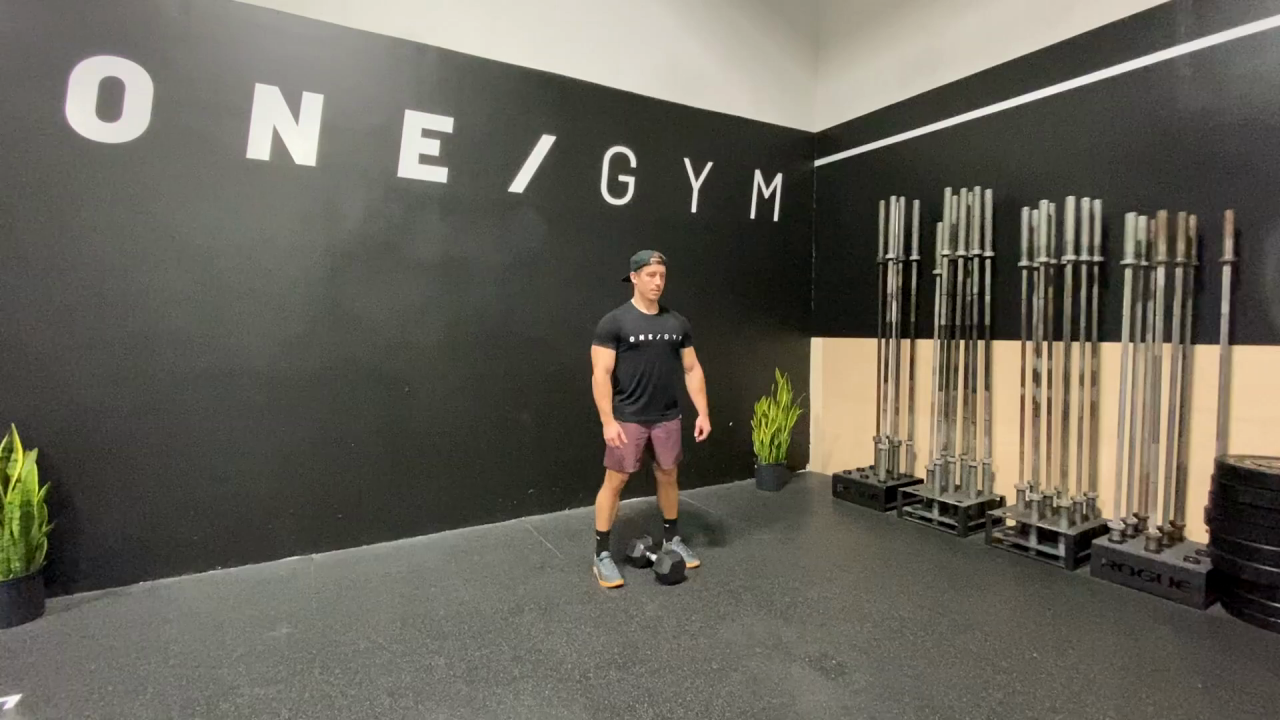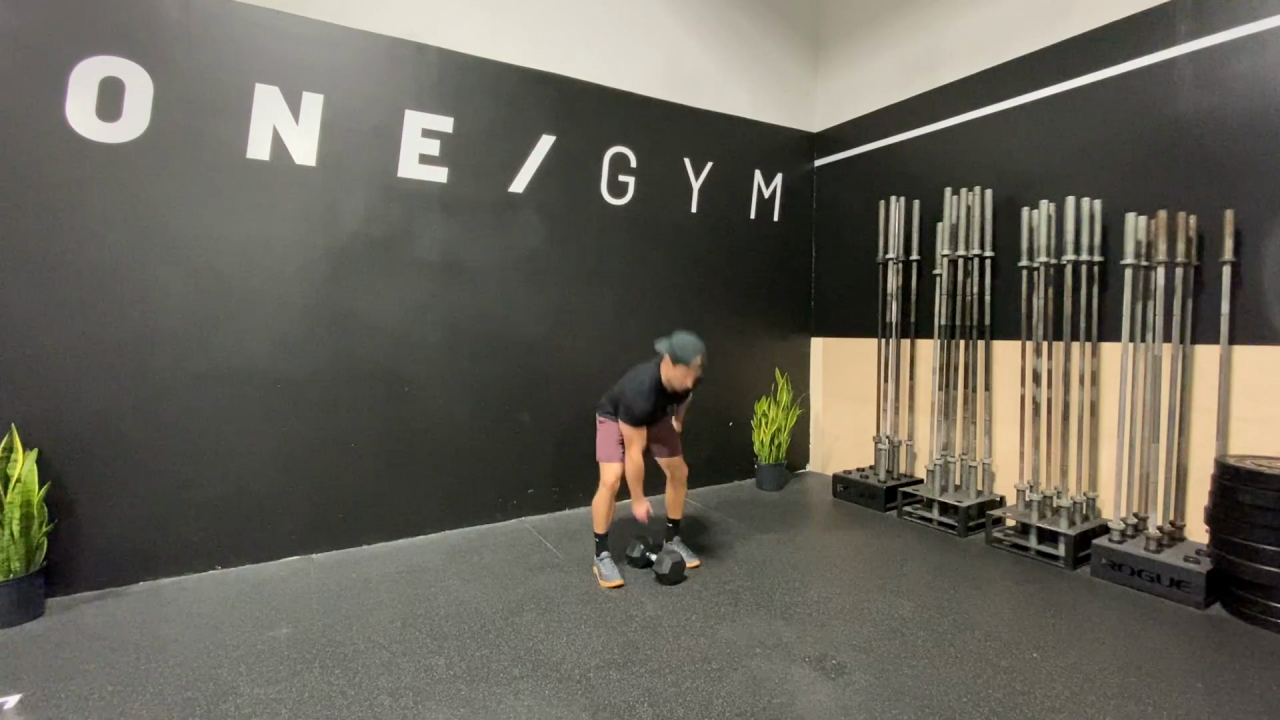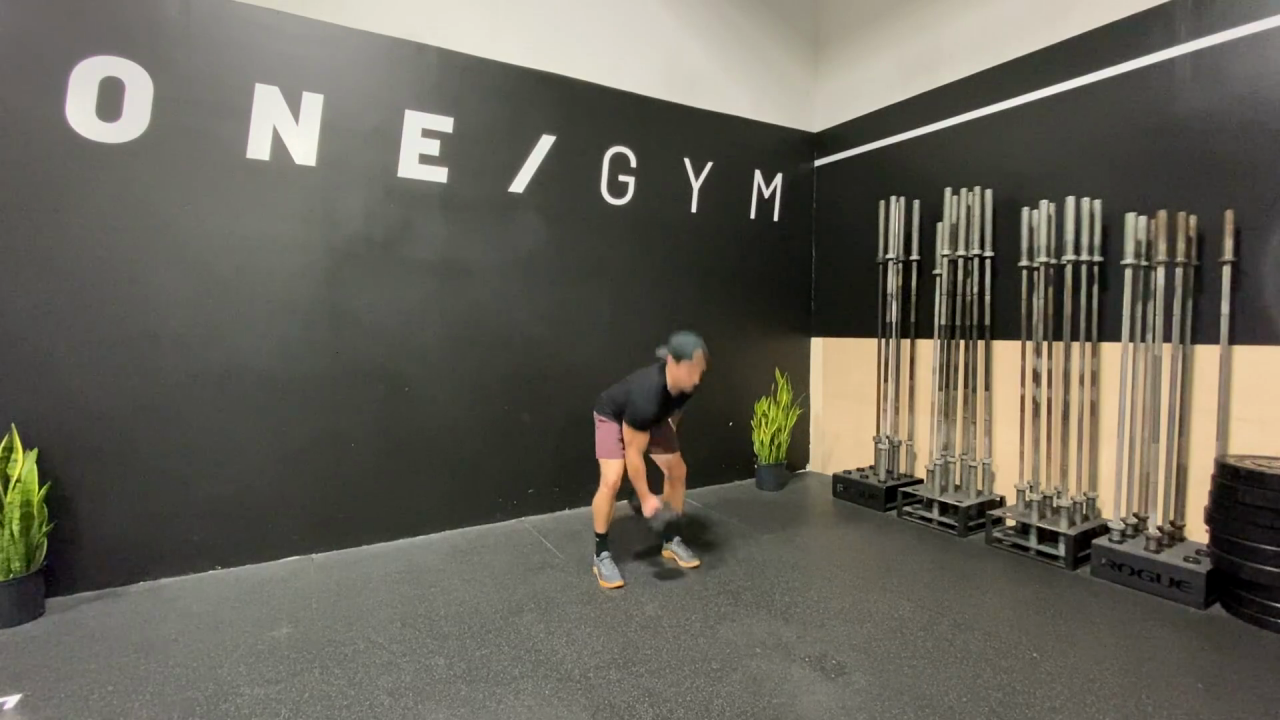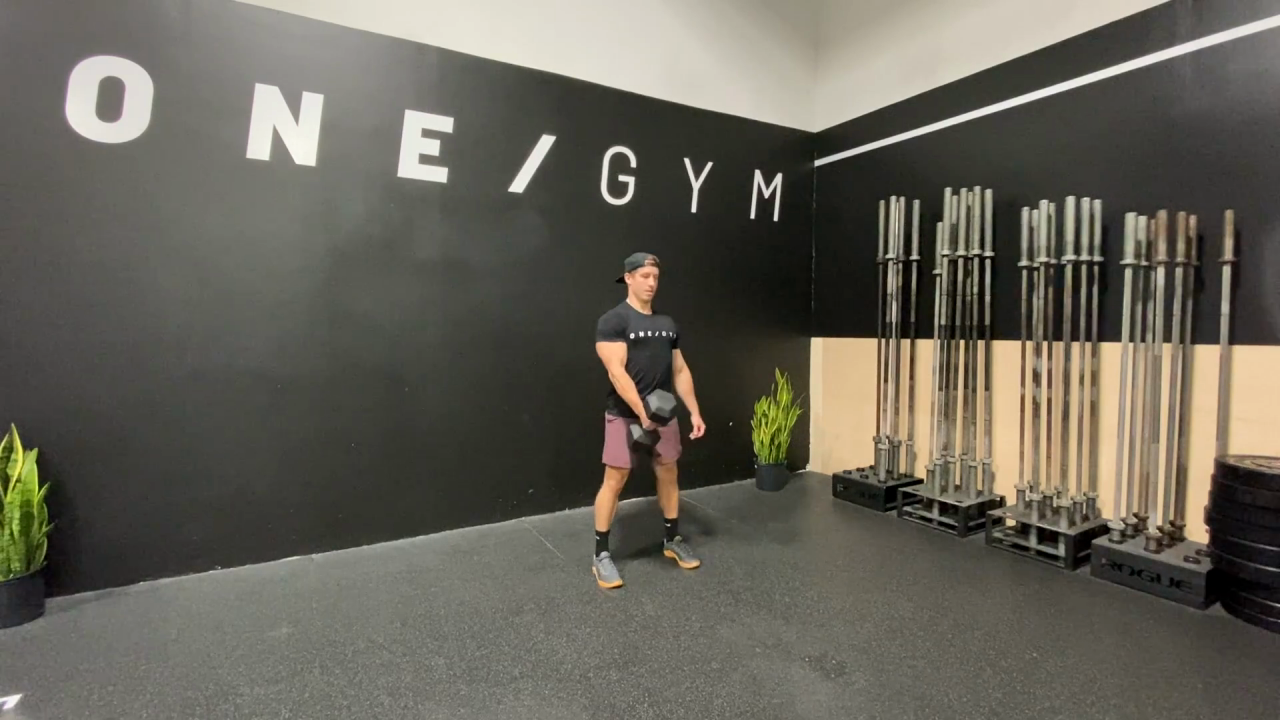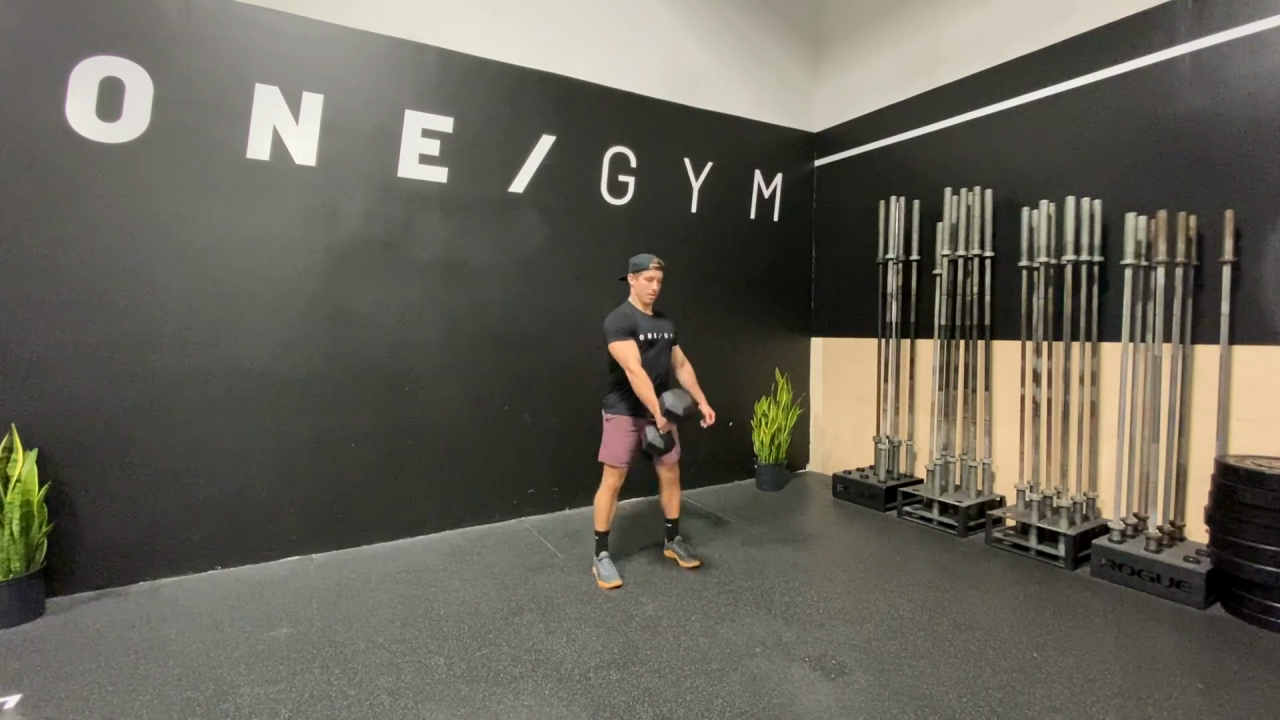
dt=0.7s
person 1, frame 1
left shoulder: (677, 323)
right shoulder: (614, 323)
left elbow: (692, 370)
right elbow: (601, 374)
left wrist: (702, 413)
right wrist: (608, 421)
left hip: (667, 418)
right hip: (628, 420)
left knee: (668, 477)
right knee: (615, 482)
left ankle: (671, 540)
right ankle: (602, 554)
person 1, frame 2
left shoulder: (687, 378)
right shoulder: (639, 392)
right elbow: (635, 453)
left wrist: (678, 420)
right wrist: (637, 500)
left hip: (655, 417)
right hip: (614, 417)
left knee: (679, 471)
right knee: (611, 480)
left ankle: (673, 539)
right ankle: (601, 555)
person 1, frame 3
left shoulder: (686, 382)
right shoulder: (645, 395)
right elbow: (633, 455)
left wrist: (671, 421)
right wrist: (645, 499)
left hip: (652, 421)
right hip: (612, 417)
left knee: (677, 470)
right knee: (612, 479)
left ankle: (672, 540)
right ankle: (601, 555)
person 1, frame 4
left shoulder: (667, 323)
right shoulder: (613, 321)
left elbow: (680, 371)
right elbow: (616, 372)
left wrist: (695, 412)
right wrist: (642, 412)
right hip: (625, 416)
left knee: (669, 476)
right knee: (615, 481)
left ankle: (672, 541)
right ankle: (601, 554)
person 1, frame 5
left shoulder: (664, 321)
right shoulder: (620, 320)
left elbow: (681, 365)
right elbow: (634, 370)
left wrist: (702, 402)
right wrist: (658, 413)
left hip: (658, 409)
right hip: (622, 412)
left knee: (670, 474)
right knee: (612, 481)
left ankle: (673, 540)
right ankle: (601, 555)
